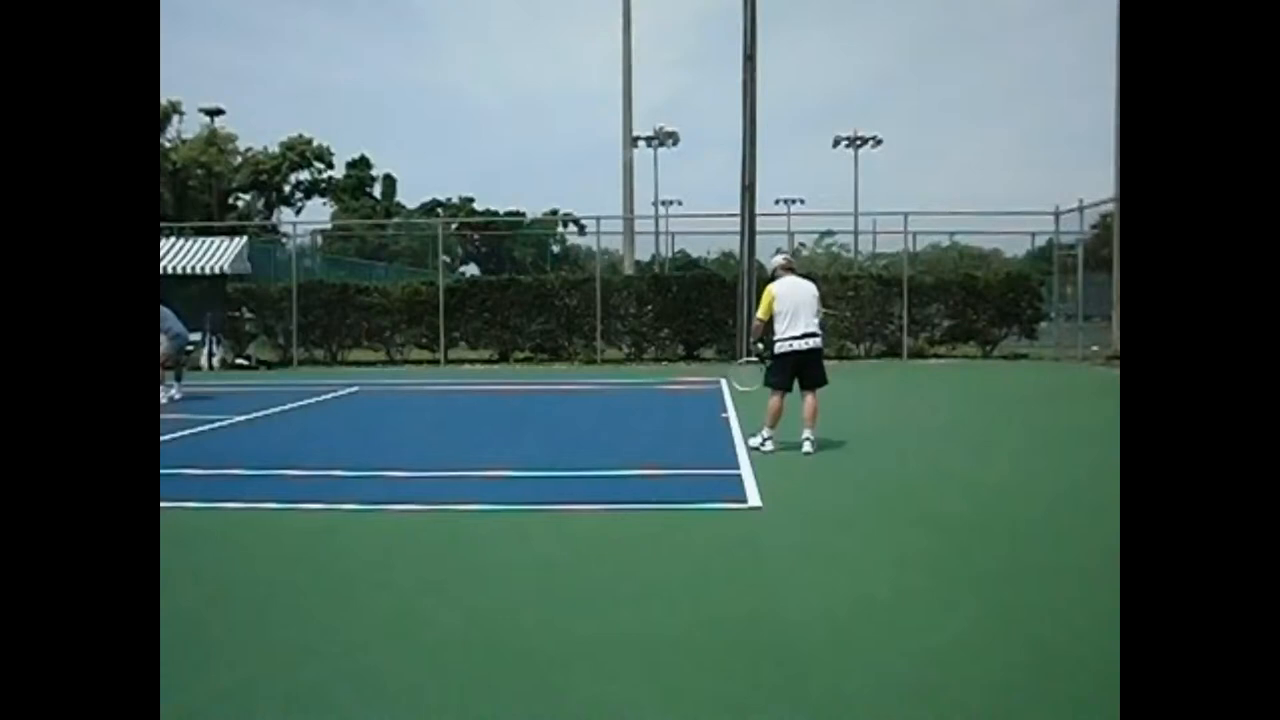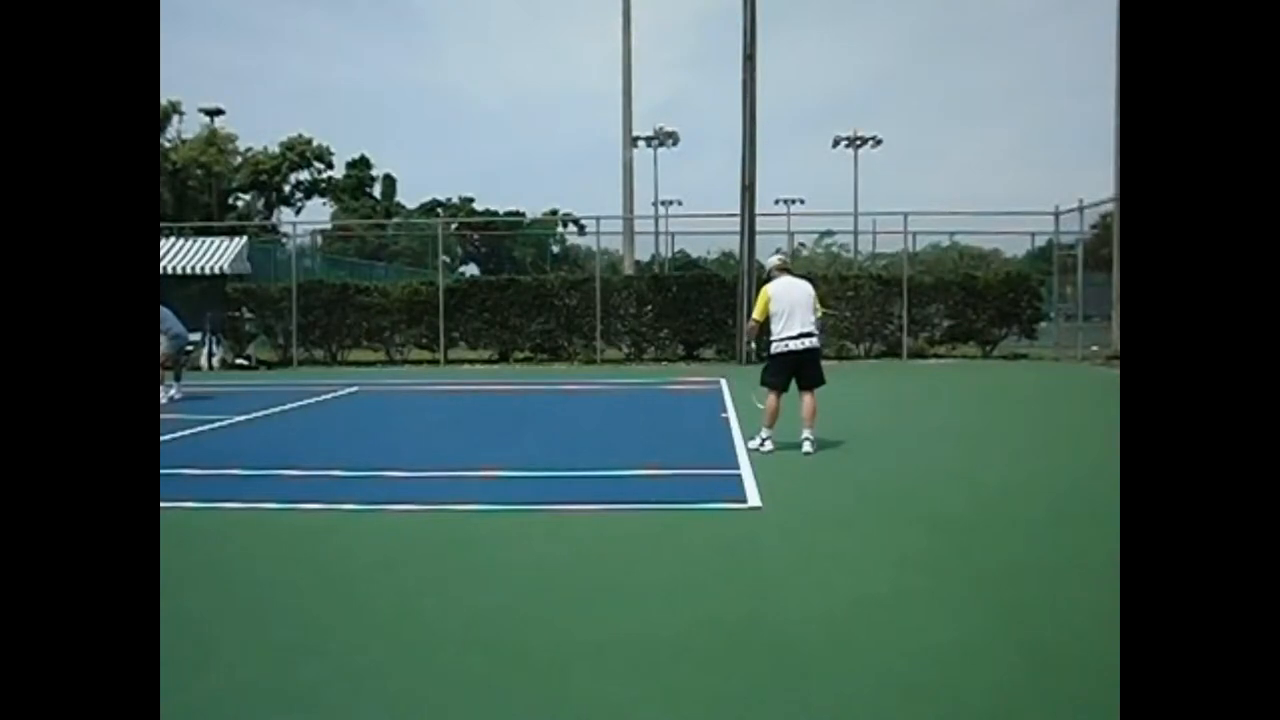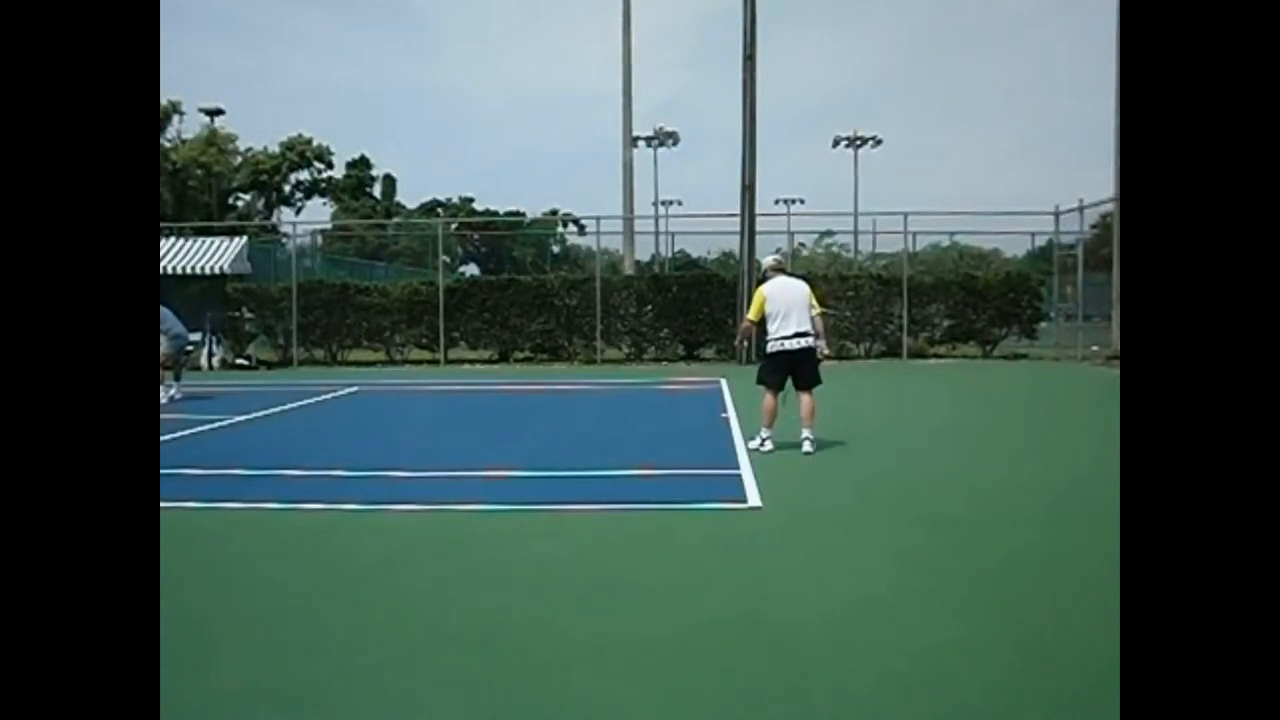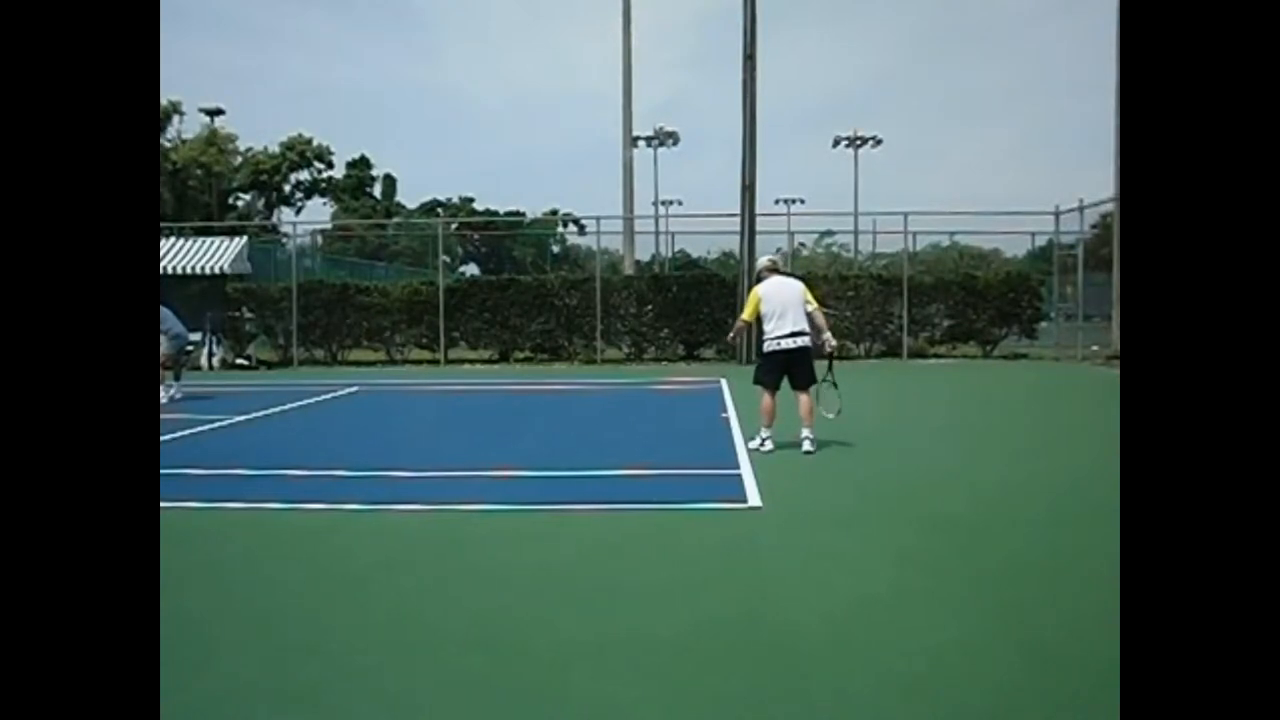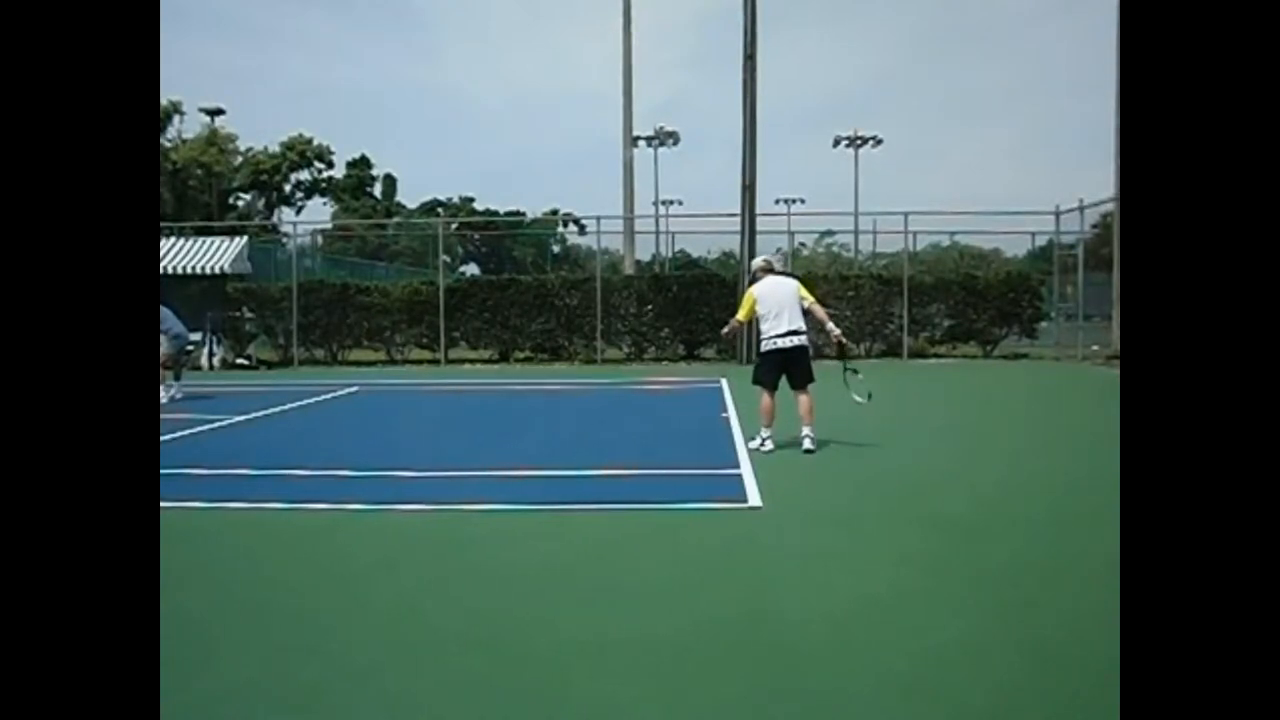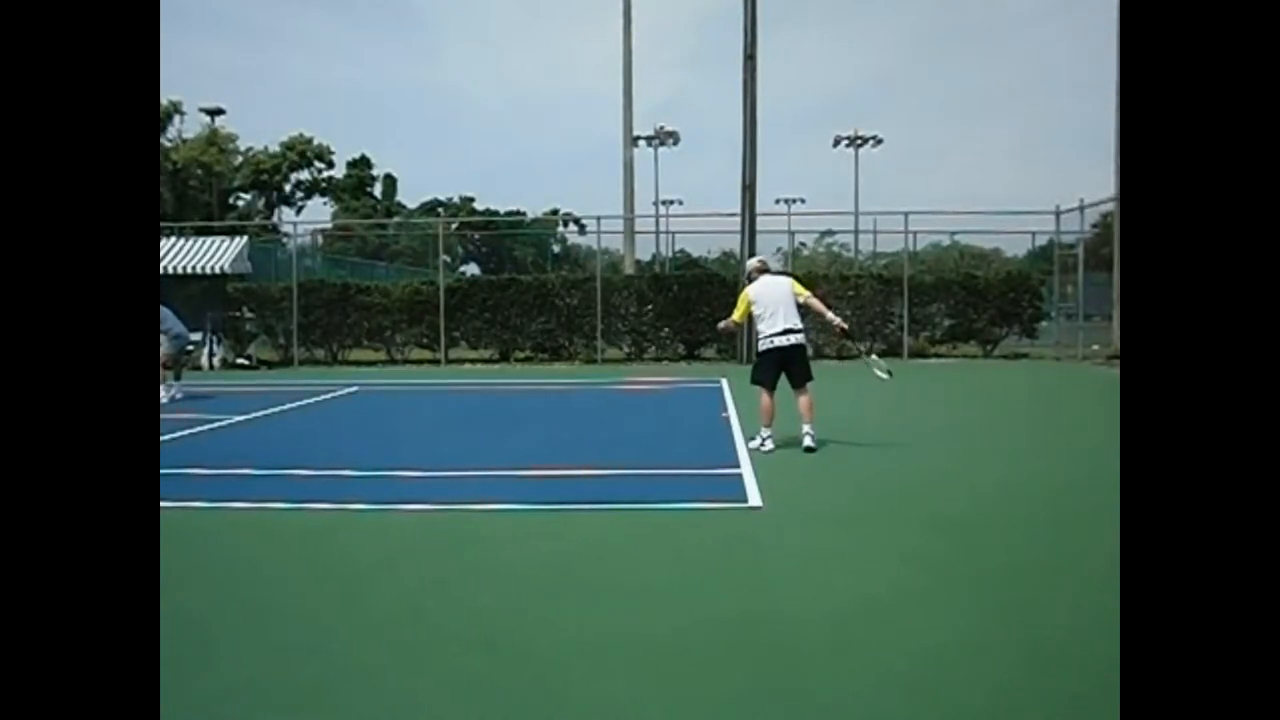
dt=0.5s
person 1, frame 1
left shoulder: (773, 288)
right shoulder: (811, 286)
left elbow: (759, 322)
right elbow: (818, 316)
left wrist: (755, 340)
left hip: (786, 346)
right hip: (811, 345)
left knee: (777, 393)
right knee: (809, 392)
left ankle: (766, 437)
right ankle: (808, 438)
person 1, frame 2
left shoulder: (769, 289)
right shoulder: (807, 286)
left elbow: (754, 323)
right elbow: (817, 318)
left wrist: (749, 340)
left hip: (782, 347)
right hip: (808, 345)
left knee: (774, 392)
right knee: (807, 392)
left ankle: (765, 438)
right ankle: (808, 438)
person 1, frame 3
left shoulder: (764, 289)
right shoulder: (803, 285)
left elbow: (749, 323)
right elbow: (816, 316)
left wrist: (741, 338)
right wrist: (821, 342)
left hip: (778, 346)
right hip: (804, 344)
left knee: (771, 392)
right knee: (805, 392)
left ankle: (765, 437)
right ankle: (807, 437)
person 1, frame 4
left shoulder: (759, 289)
right shoulder: (798, 284)
left elbow: (744, 322)
right elbow: (815, 312)
left wrist: (733, 335)
right wrist: (827, 335)
left hip: (775, 346)
right hip: (801, 344)
left knee: (768, 391)
right knee: (803, 391)
left ankle: (765, 438)
right ankle: (807, 437)
person 1, frame 5
left shoulder: (755, 290)
right shoulder: (793, 283)
left elbow: (739, 322)
right elbow: (813, 305)
left wrist: (727, 330)
right wrist: (830, 326)
left hip: (772, 345)
right hip: (798, 342)
left knee: (767, 391)
right knee: (802, 390)
left ankle: (765, 437)
right ankle: (807, 435)
person 1, frame 6
left shoulder: (750, 290)
right shoulder: (787, 281)
left elbow: (735, 323)
right elbow: (810, 299)
left wrist: (723, 326)
right wrist: (830, 316)
left hip: (769, 344)
right hip: (795, 341)
left knee: (767, 391)
right knee: (801, 389)
left ankle: (765, 437)
right ankle: (807, 434)
